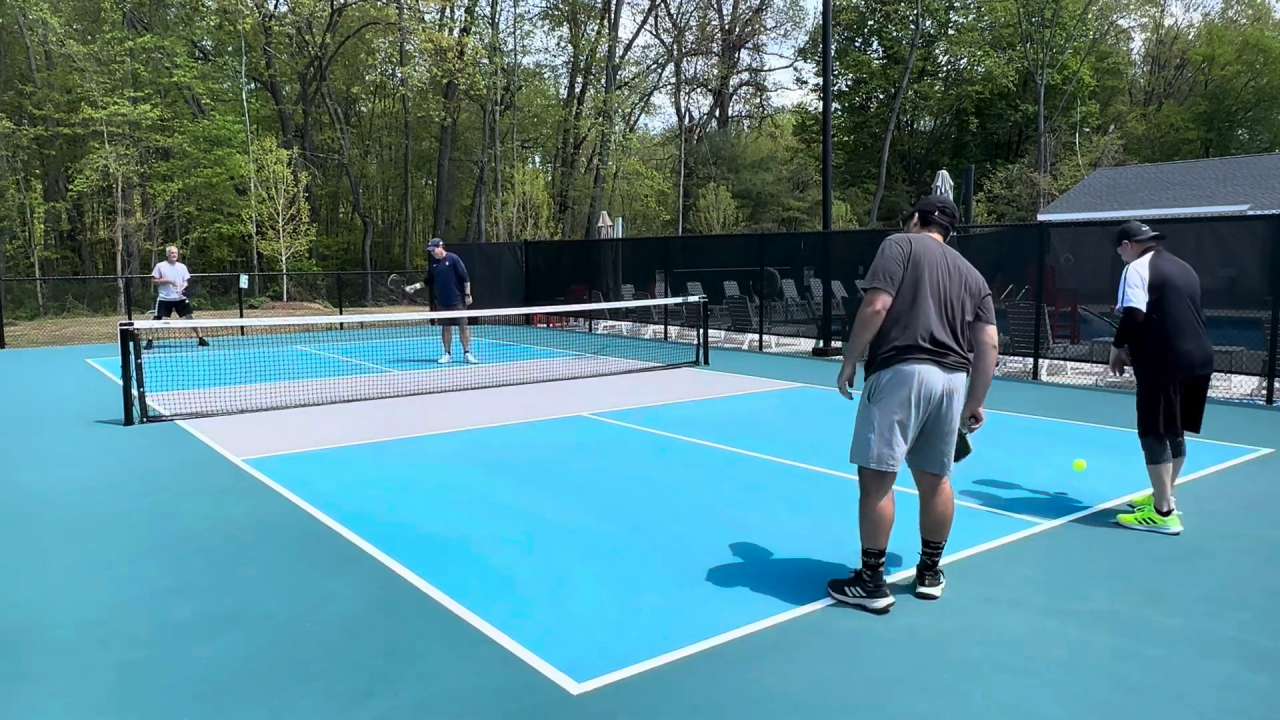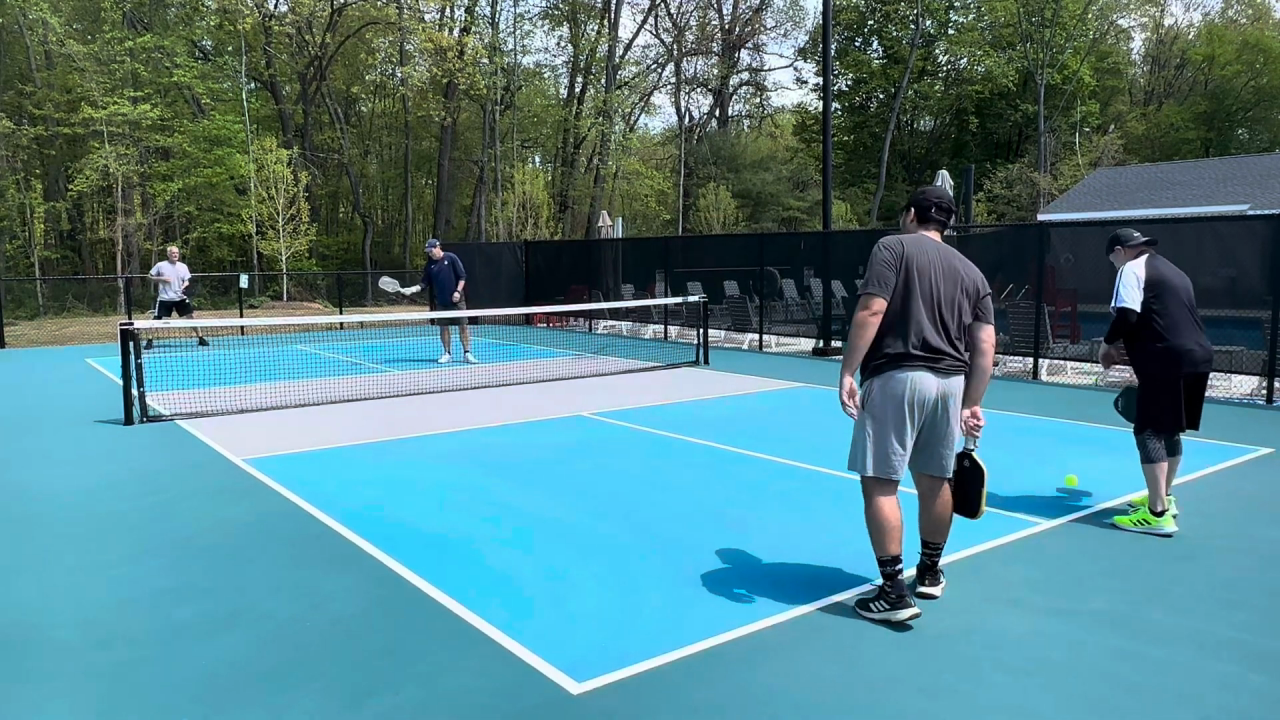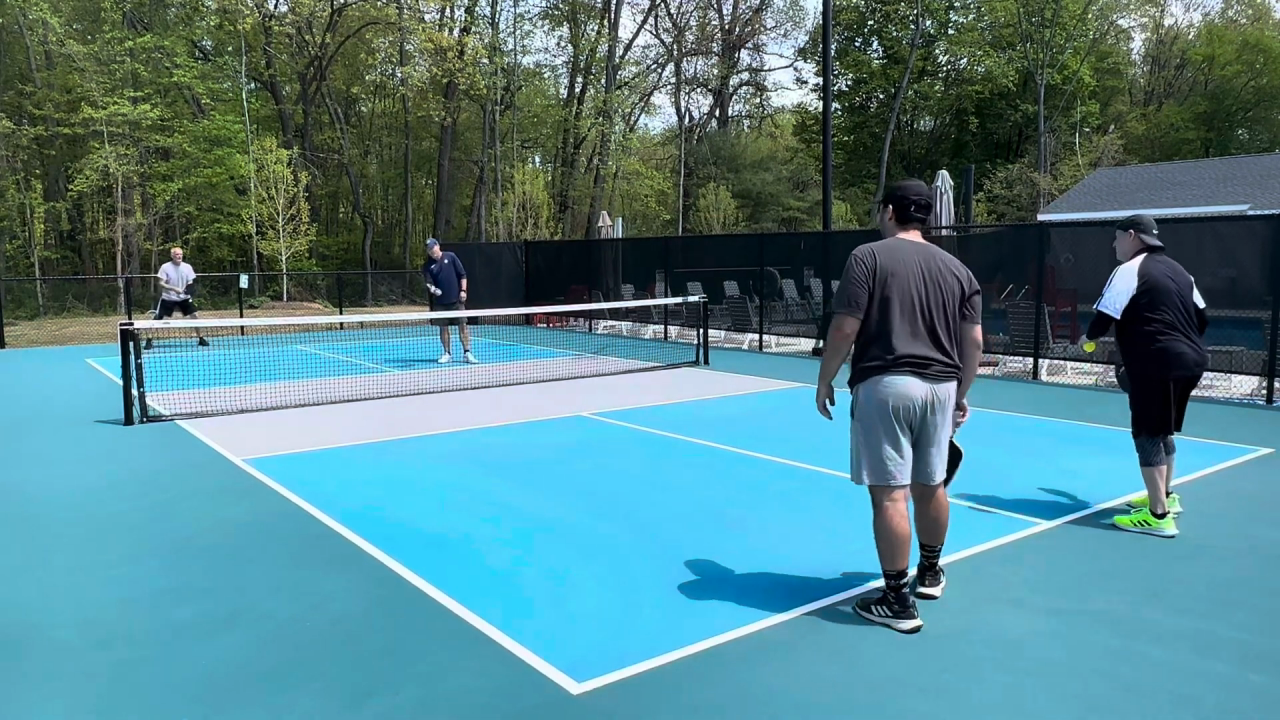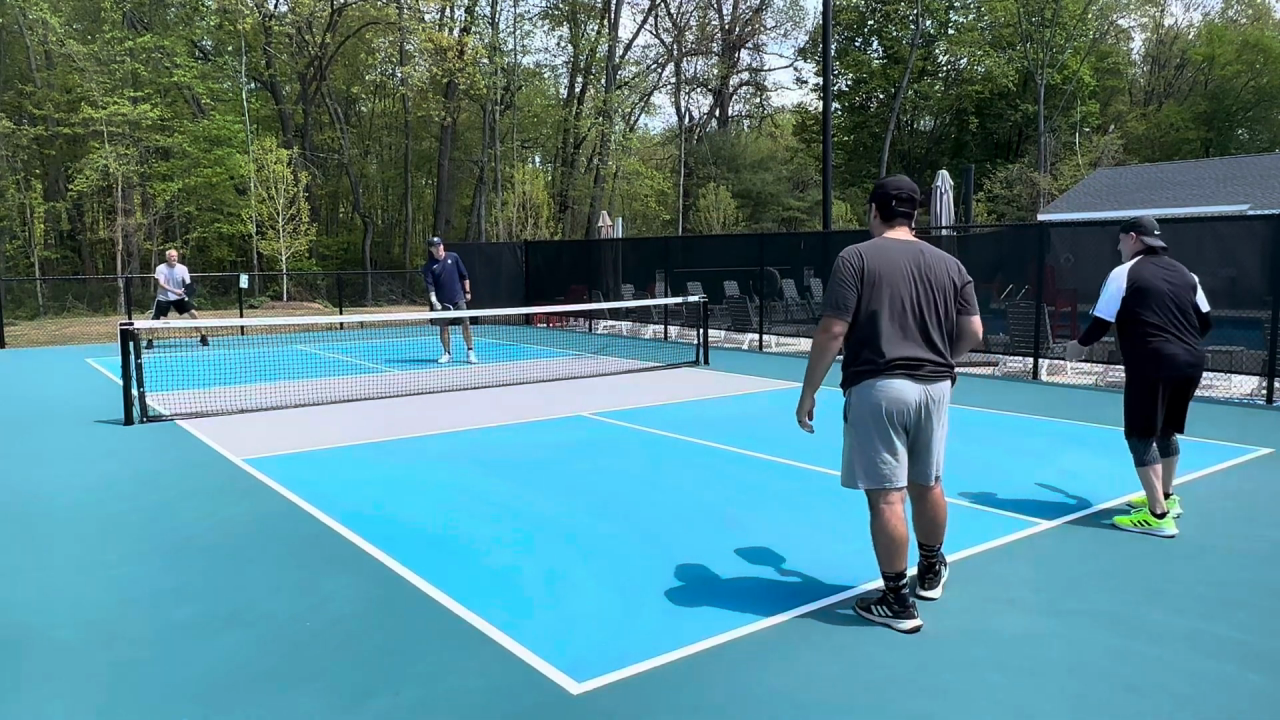
dt=0.3s
person 1, frame 1
left shoulder: (901, 244)
right shoulder: (972, 273)
left elbow: (876, 305)
right elbow: (989, 346)
left wrist: (849, 360)
right wrist: (975, 402)
left hip: (901, 373)
right hip: (951, 378)
left knee: (876, 477)
right knee: (935, 479)
left ankle: (871, 581)
right ankle: (930, 572)
person 1, frame 2
left shoulder: (893, 247)
right shoulder: (970, 272)
left elbow: (870, 312)
right elbow: (984, 345)
left wrist: (847, 373)
right wrist: (971, 403)
left hip: (896, 379)
right hip: (948, 382)
left knee: (881, 485)
right knee: (936, 481)
left ankle: (894, 593)
right ankle: (930, 573)
person 1, frame 3
left shoulder: (868, 257)
right shoulder: (956, 268)
left elbow: (845, 329)
right elbow: (973, 342)
left wrist: (824, 382)
right wrist: (961, 394)
left hip: (884, 387)
right hip: (938, 387)
left knee: (889, 494)
right knee: (930, 485)
left ankle: (898, 601)
right ankle: (929, 573)
person 1, frame 4
left shoulder: (855, 259)
right shoulder: (949, 265)
left elbow: (832, 332)
right elbow: (972, 335)
left wrist: (808, 393)
left hip: (878, 390)
right hip: (934, 387)
left knee: (887, 496)
right knee: (928, 485)
left ankle: (898, 602)
right ankle: (930, 573)
person 2, frame 1
left shoulder: (1138, 268)
right shoulder: (1184, 268)
left elbow: (1133, 317)
left wrist: (1118, 348)
right wrist: (1132, 344)
left hip: (1164, 363)
right hip: (1196, 360)
left knee: (1154, 433)
right knee: (1173, 432)
left ankle: (1164, 513)
right ankle: (1163, 496)
person 2, frame 2
left shoulder: (1133, 269)
right shoulder: (1173, 271)
left elbow: (1127, 315)
left wrist: (1108, 344)
left hip: (1166, 363)
right hip: (1195, 358)
left knee: (1149, 432)
right knee: (1169, 432)
left ankle: (1158, 514)
right ankle: (1161, 497)
person 2, frame 3
left shoulder: (1129, 270)
right shoulder: (1178, 270)
left elbow: (1104, 318)
right elbow: (1202, 318)
left wrist: (1088, 335)
left hip: (1156, 366)
right hip: (1189, 361)
left knee: (1147, 434)
right knee: (1161, 431)
left ankle: (1159, 515)
right ankle: (1165, 497)
person 2, frame 4
left shoulder: (1124, 273)
right shoulder: (1184, 273)
left elbow: (1101, 321)
right elbow: (1205, 321)
left wrist: (1080, 344)
left hip: (1152, 366)
right hip: (1190, 364)
left knee: (1140, 435)
right knee: (1164, 431)
left ankle: (1158, 515)
right ankle: (1166, 498)
